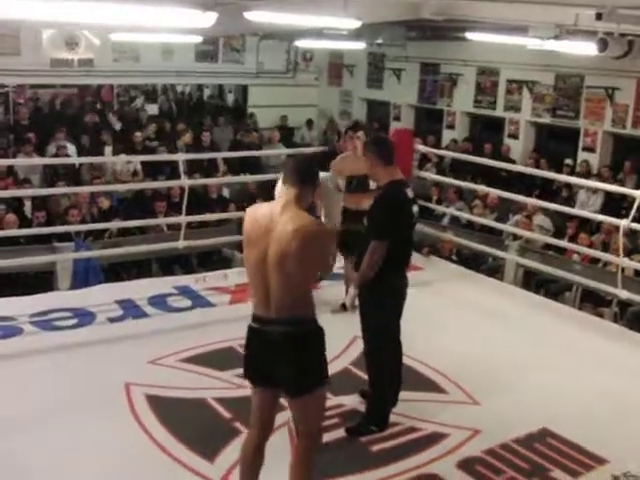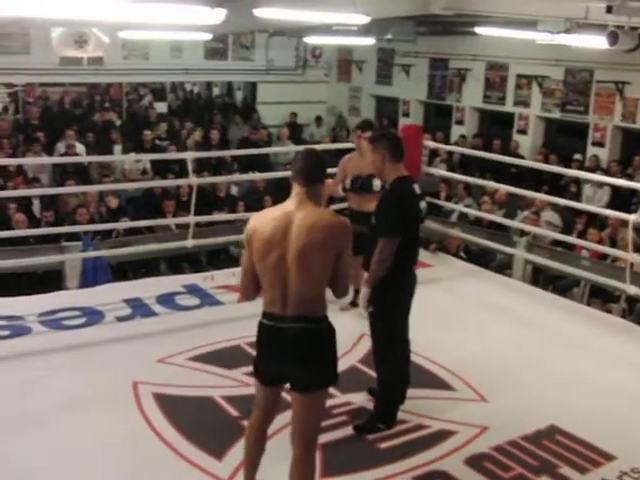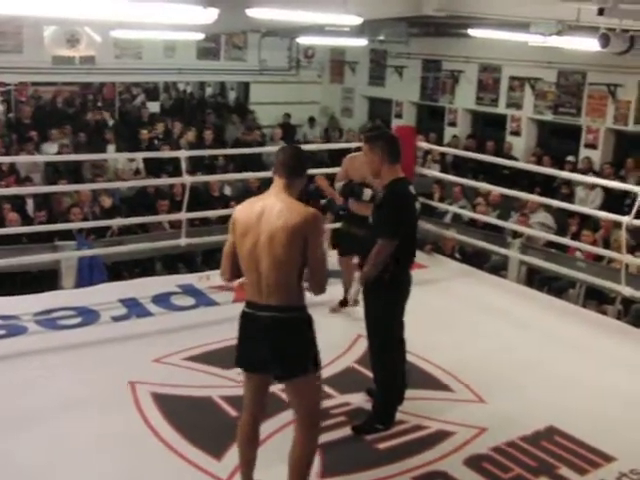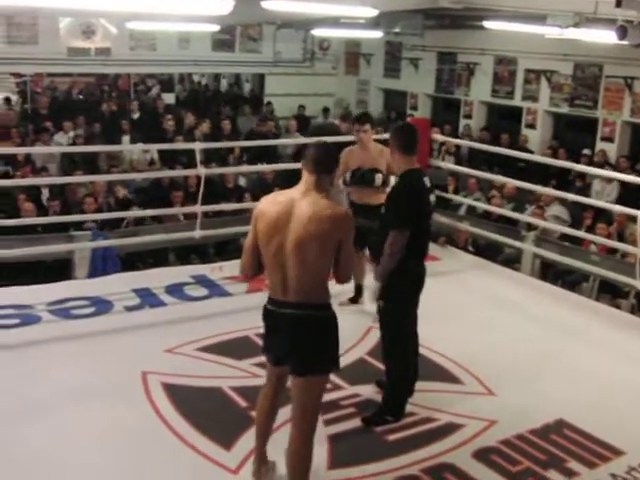
dt=0.5s
person 1, frame 1
left shoulder: (252, 215)
right shoulder: (317, 230)
left hip: (259, 334)
right hip: (299, 337)
left knee: (259, 427)
right knee: (307, 439)
person 1, frame 2
left shoulder: (256, 223)
right shoulder: (337, 226)
left elbow: (247, 290)
right elbow: (341, 290)
left hip: (270, 331)
right hip: (312, 335)
left knee: (261, 412)
right knee: (304, 441)
person 1, frame 3
left shoulder: (241, 211)
right shoulder: (307, 217)
left elbow: (228, 274)
right elbow: (318, 286)
left hip: (252, 319)
right hip: (289, 323)
left knee: (252, 411)
right knee: (308, 423)
person 1, frame 4
left shoulder: (265, 206)
right shoulder: (337, 217)
left elbow: (248, 271)
right elbow: (343, 275)
left hip: (275, 314)
right hip: (313, 320)
left knee: (273, 385)
right knee: (304, 420)
person 2, frame 1
left shoulder: (385, 199)
right shoulder: (405, 190)
left elbow: (377, 250)
left wrist: (356, 284)
left hip: (380, 284)
right hip: (396, 278)
left knee: (377, 347)
right knee: (390, 339)
left ankle: (377, 415)
right ankle: (388, 393)
person 2, frame 2
left shoulder: (394, 196)
right shoulder: (411, 187)
left elbow: (386, 249)
left wrist: (367, 286)
left hip: (389, 282)
right hip: (404, 276)
left knee: (385, 345)
right knee: (397, 338)
left ankle: (385, 413)
right ankle: (396, 390)
person 2, frame 3
left shoulder: (392, 197)
right shoulder: (404, 188)
left elbow: (383, 249)
left wrist: (360, 281)
left hip: (384, 283)
right hip: (397, 277)
left knee: (382, 345)
right knee: (393, 338)
left ankle: (383, 414)
right ankle: (394, 391)
person 2, frame 4
left shoulder: (403, 189)
right shoulder: (422, 181)
left elbow: (396, 241)
left wrist: (378, 278)
left hip: (399, 275)
right hip: (414, 269)
left knee: (394, 337)
right knee: (406, 330)
left ankle: (393, 405)
right ankle: (405, 383)
person 3, frame 1
right shoulder: (339, 161)
right elbow: (332, 188)
left wrist: (371, 184)
right wrist: (342, 185)
right hip: (349, 214)
right knee: (349, 259)
right ankle: (349, 298)
person 3, frame 2
right shoulder: (346, 161)
right elbow: (335, 189)
left wrist: (378, 185)
right wrist: (346, 186)
left hip: (376, 217)
right hip: (354, 215)
right knee: (355, 259)
right ankle: (356, 296)
person 3, frame 3
right shoulder: (350, 160)
right elbow: (338, 184)
left wrist: (373, 196)
left hip: (372, 222)
right hip: (351, 217)
right knee: (345, 259)
right ankle: (347, 297)
person 3, frame 4
left shoulder: (385, 153)
right shoulder: (347, 154)
right elbow: (338, 182)
left wrist: (382, 181)
right wrist: (349, 181)
left hip: (378, 211)
right hip: (355, 209)
right knee: (357, 254)
right ankle: (358, 293)
